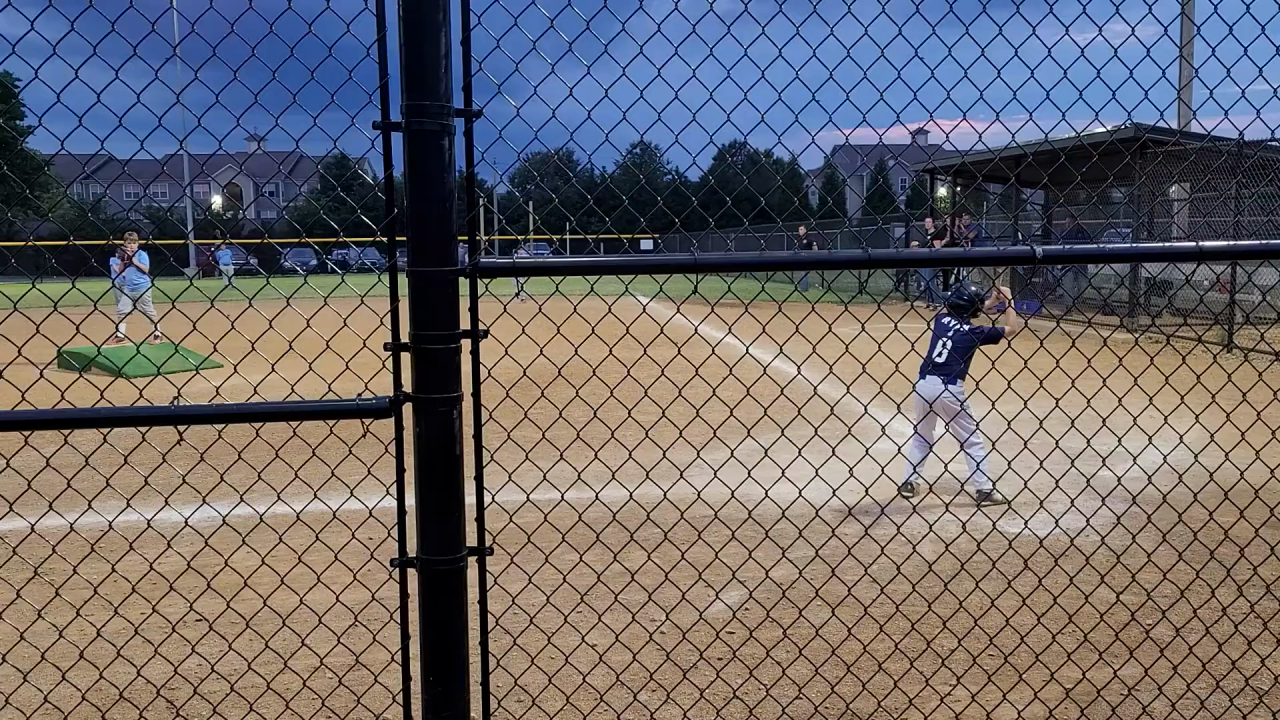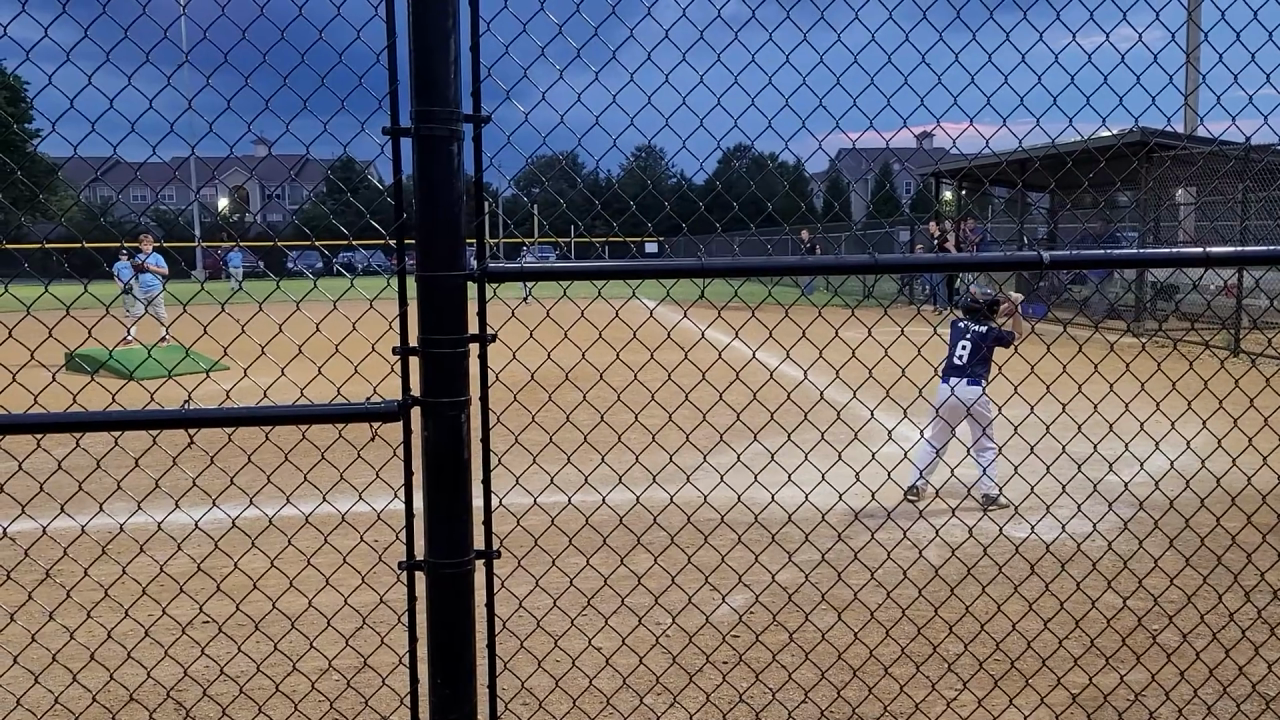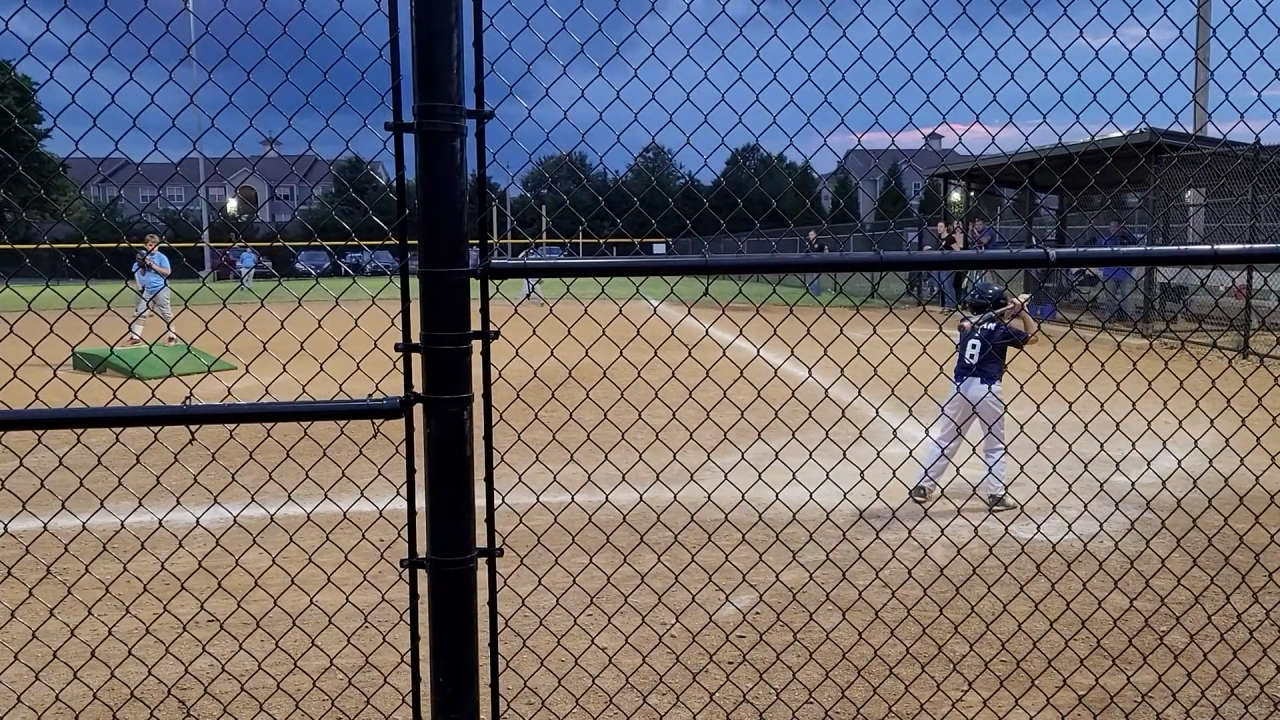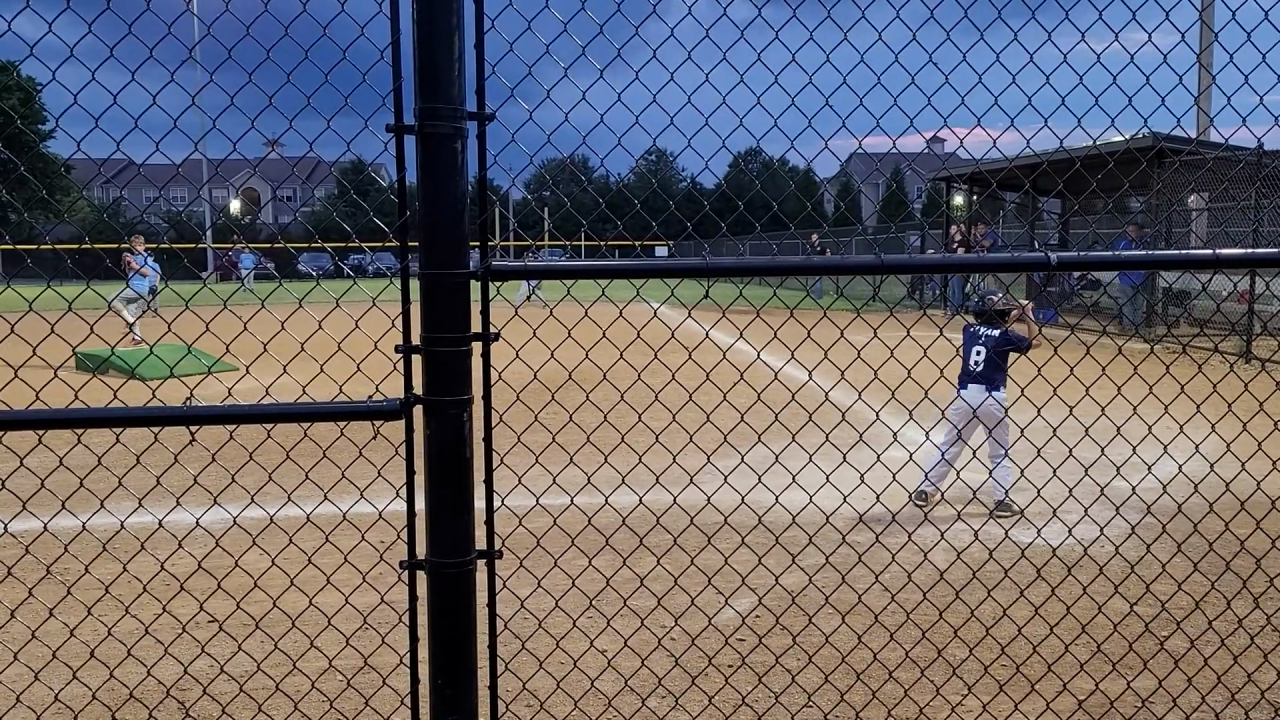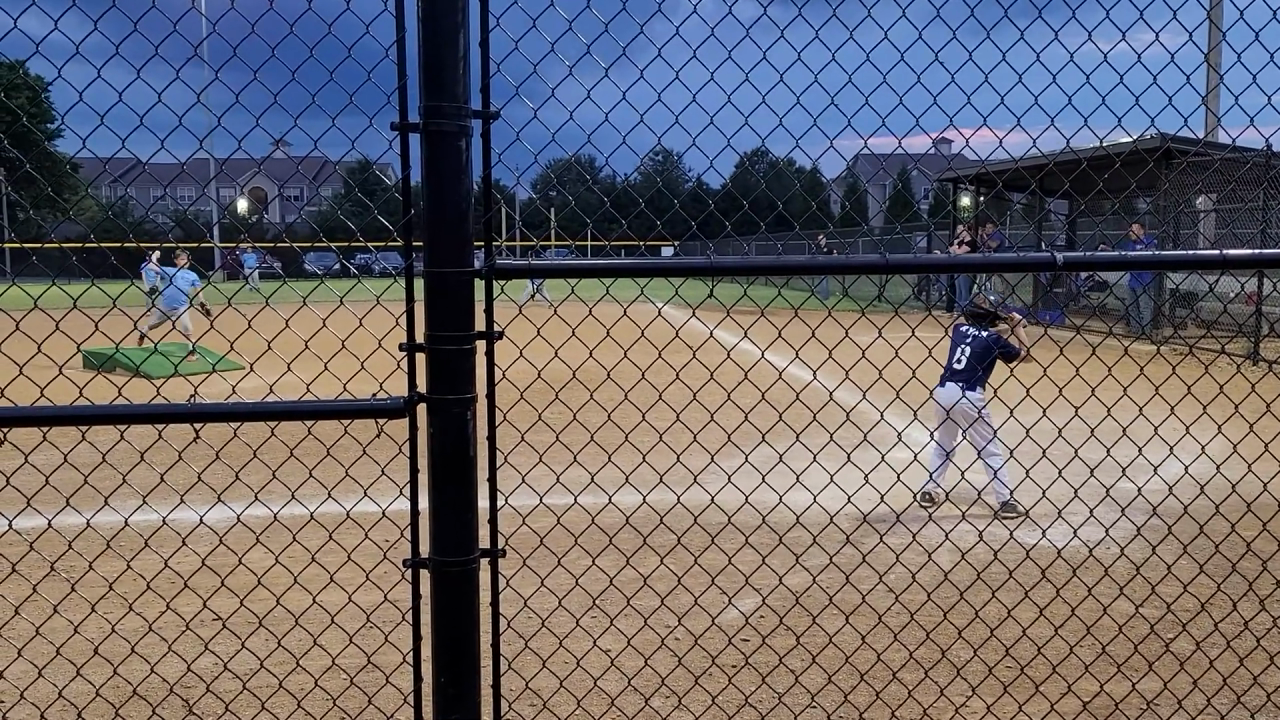
dt=1s
person 1, frame 1
left shoulder: (941, 319)
right shoulder: (975, 333)
left elbow: (959, 313)
right elbow: (1013, 328)
left wrist: (990, 300)
right wrist: (1008, 300)
left hip: (924, 384)
right hip: (950, 388)
left knee: (921, 436)
right knee: (972, 440)
left ankle: (908, 483)
right ankle: (984, 490)
person 1, frame 2
left shoulder: (956, 324)
right shoulder: (991, 332)
right elbow: (1017, 334)
left wrist: (1006, 306)
right wrist: (1015, 306)
left hip: (947, 387)
right hip: (974, 389)
left knee: (934, 439)
right knee: (985, 445)
left ankle: (916, 487)
right ankle: (990, 494)
person 1, frame 3
left shoulder: (967, 323)
right shoulder: (1001, 330)
right elbow: (1033, 336)
left wrist: (1012, 309)
right wrist: (1022, 310)
left hip: (960, 386)
right hip: (986, 389)
left knee: (943, 440)
right knee: (995, 445)
left ankle: (923, 487)
right ankle: (997, 495)
person 1, frame 4
left shoulder: (969, 329)
right shoulder: (1005, 336)
right elbow: (1036, 341)
left wrist: (1013, 316)
right wrist: (1027, 314)
left hip: (964, 393)
right hip: (992, 396)
left knee: (949, 446)
right knee: (1000, 451)
left ankle: (925, 491)
right ankle: (1003, 501)
person 1, frame 5
left shoulder: (958, 329)
right shoulder: (994, 339)
right elbow: (1026, 355)
left wrist: (1008, 328)
right wrist: (1018, 328)
left hip: (944, 391)
right hip: (970, 396)
left knee: (942, 445)
right knee: (991, 451)
left ankle: (929, 492)
right ankle: (1006, 502)
